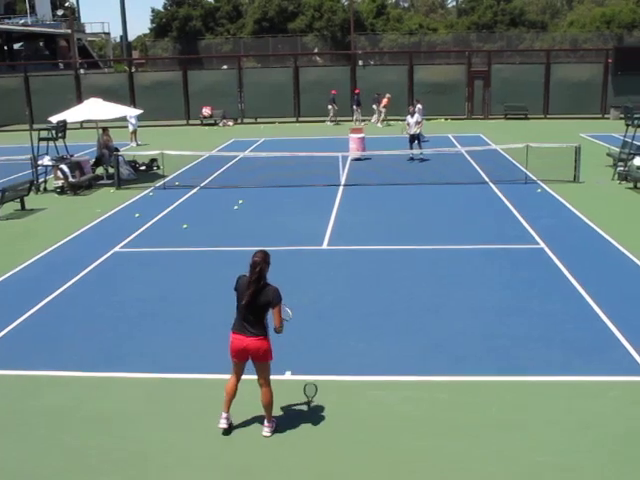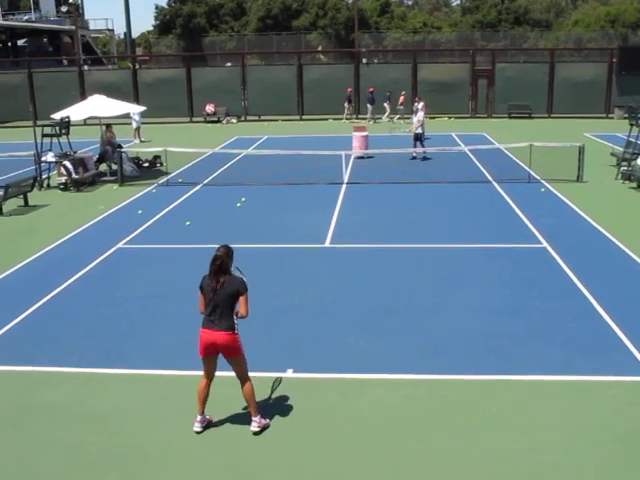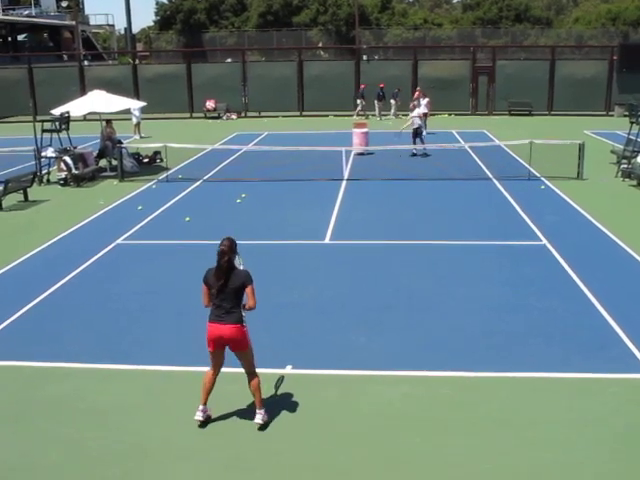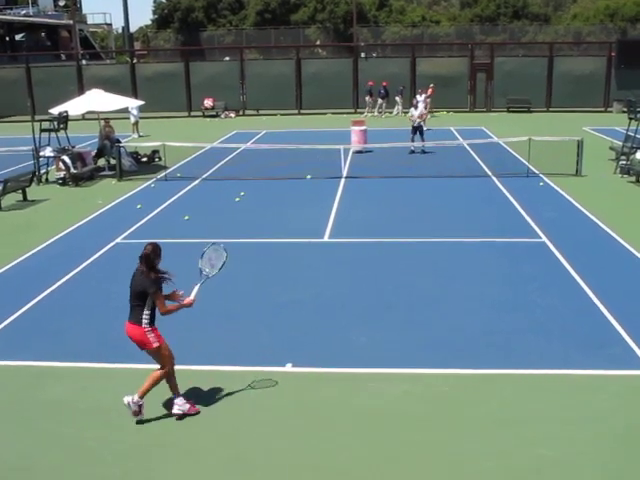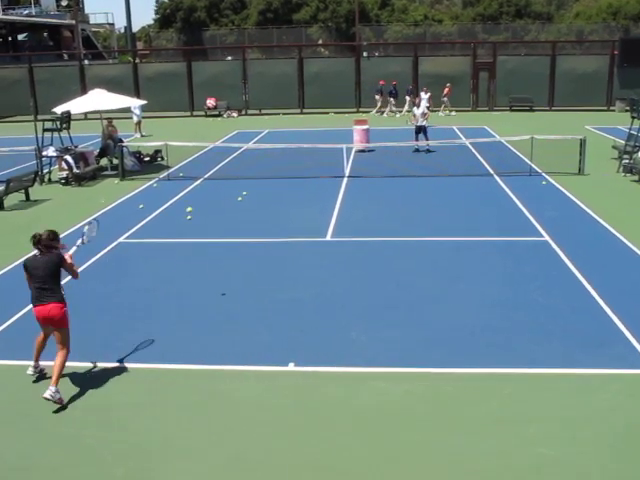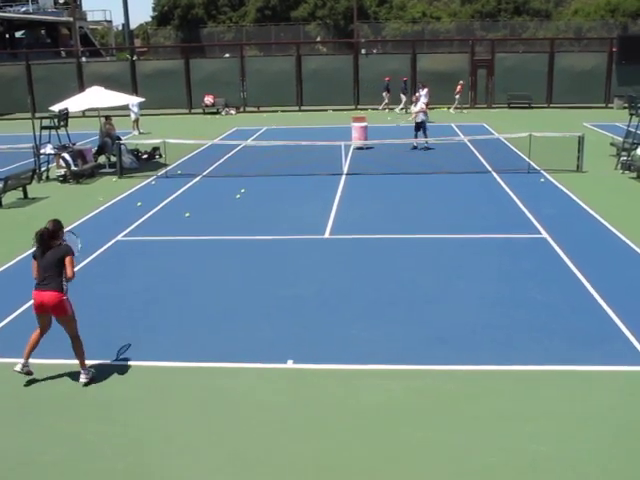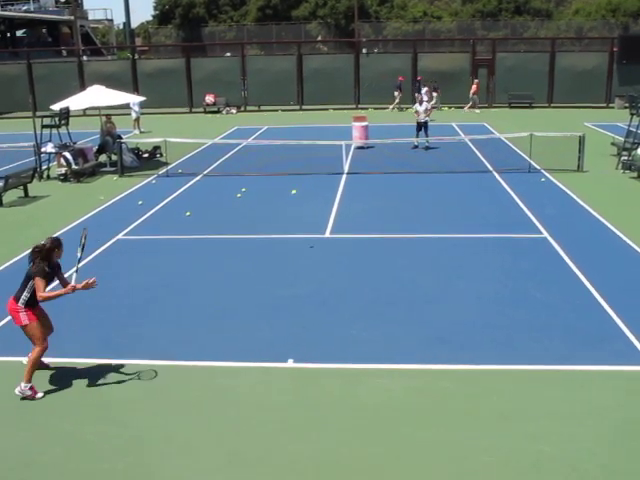
dt=0.7s
person 1, frame 1
left shoulder: (240, 282)
right shoulder: (272, 292)
right elbow: (278, 325)
right wrist: (279, 328)
left hip: (237, 338)
right hip: (259, 342)
left knee: (235, 377)
right knee: (264, 383)
left ankle: (225, 417)
right ankle: (268, 424)
person 1, frame 2
left shoulder: (205, 281)
right shoulder: (238, 282)
left elbow: (202, 309)
right elbow: (243, 313)
left hip: (206, 334)
right hip: (227, 336)
left knee: (207, 377)
right knee: (244, 378)
left ankle: (200, 419)
right ankle: (256, 420)
person 1, frame 3
left shoulder: (209, 274)
right shoulder: (243, 275)
left elbow: (206, 303)
right elbow: (251, 305)
left hip: (214, 327)
right hip: (235, 328)
left knee: (214, 369)
right knee: (250, 370)
left ankle: (202, 410)
right ankle: (260, 413)
person 1, frame 4
left shoulder: (139, 272)
right shoulder: (151, 280)
right elbow: (164, 310)
left wrist: (172, 295)
right wrist: (185, 304)
left hip: (136, 326)
right hip: (142, 329)
left knee: (168, 363)
right knee: (168, 367)
left ankle: (179, 403)
right ankle: (136, 400)
person 1, frame 5
left shoulder: (28, 262)
right shoulder: (55, 256)
left elbow: (31, 286)
right elbow: (75, 275)
right wrist: (69, 261)
left hip: (39, 309)
right hip: (56, 307)
left knee: (45, 333)
right knee: (63, 349)
left ankle: (35, 367)
right ankle: (53, 389)
person 1, frame 6
left shoulder: (39, 250)
right shoulder: (66, 249)
left elbow: (36, 275)
right elbow: (70, 275)
right wrist: (71, 275)
left hip: (38, 295)
right hip: (56, 297)
left knee: (42, 329)
right knee: (73, 333)
left ankle: (23, 363)
right ankle: (84, 372)
person 1, frame 7
left shoulder: (54, 265)
right shoulder: (40, 269)
left elbow: (65, 284)
right elbow: (41, 296)
left wrist: (80, 286)
right wrist: (65, 291)
left hip: (31, 305)
right hip: (20, 308)
left knee: (48, 330)
right knee: (41, 345)
left ankle: (32, 358)
right ankle: (25, 387)
